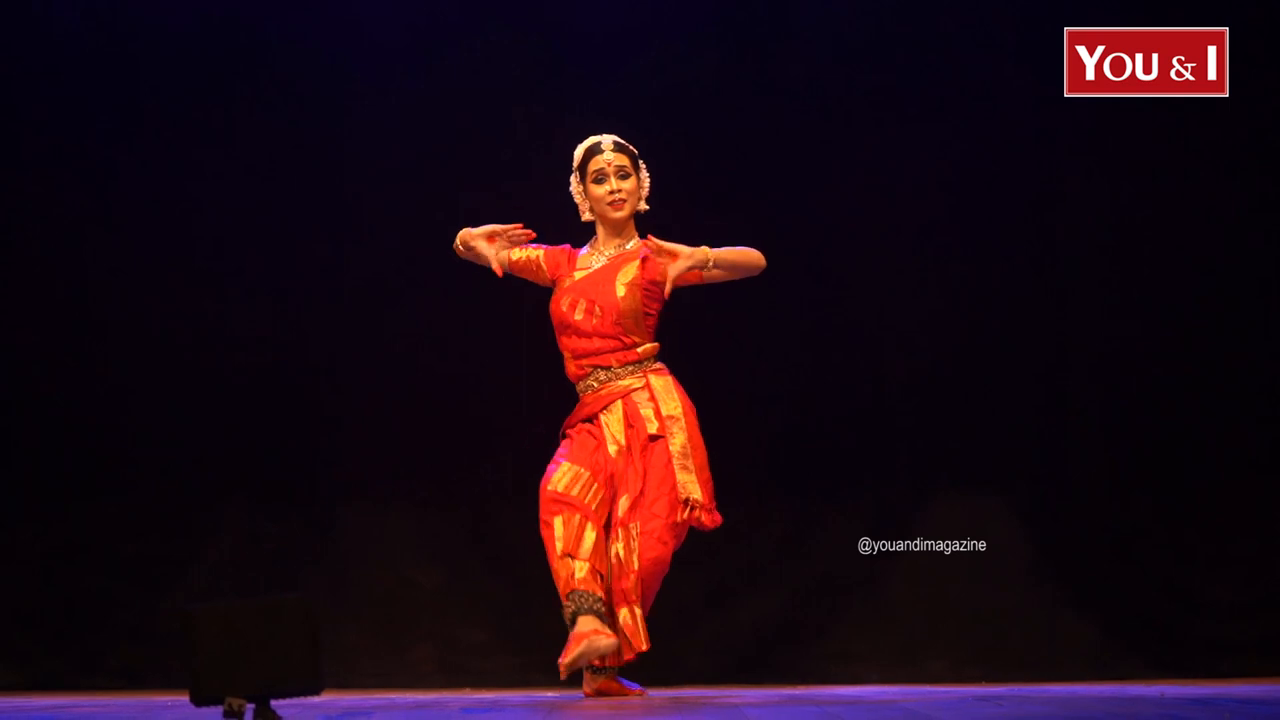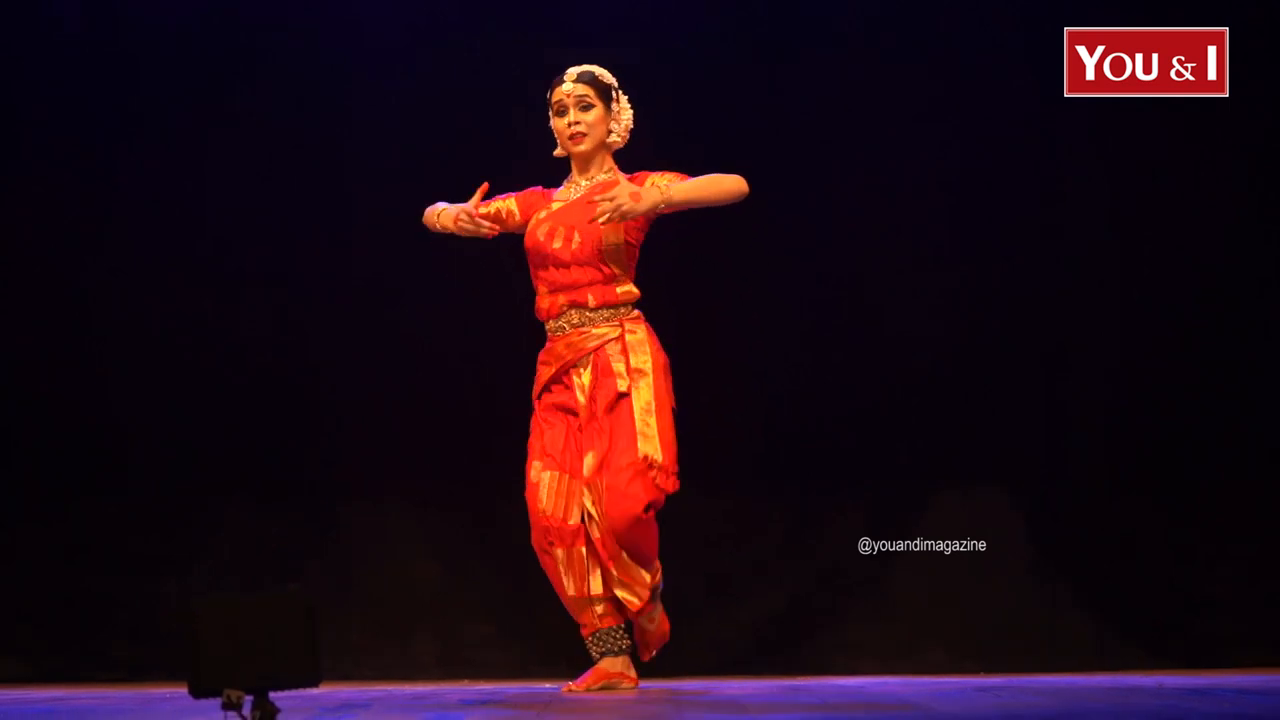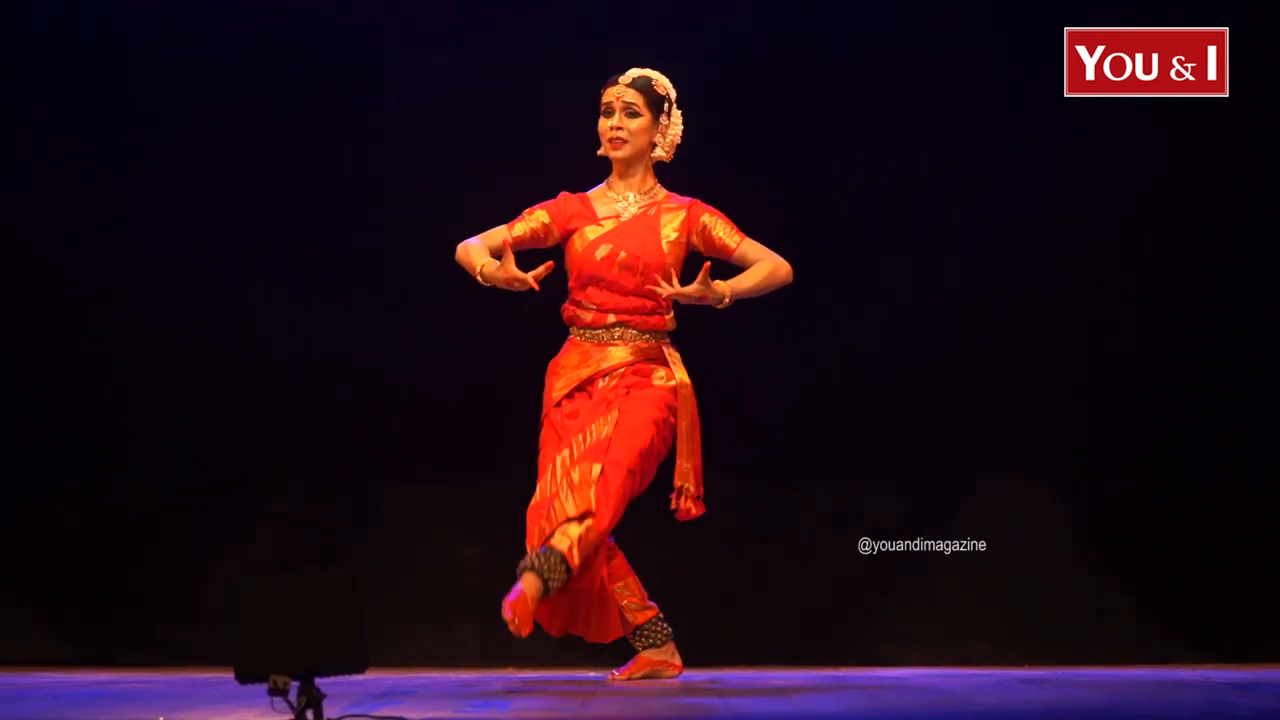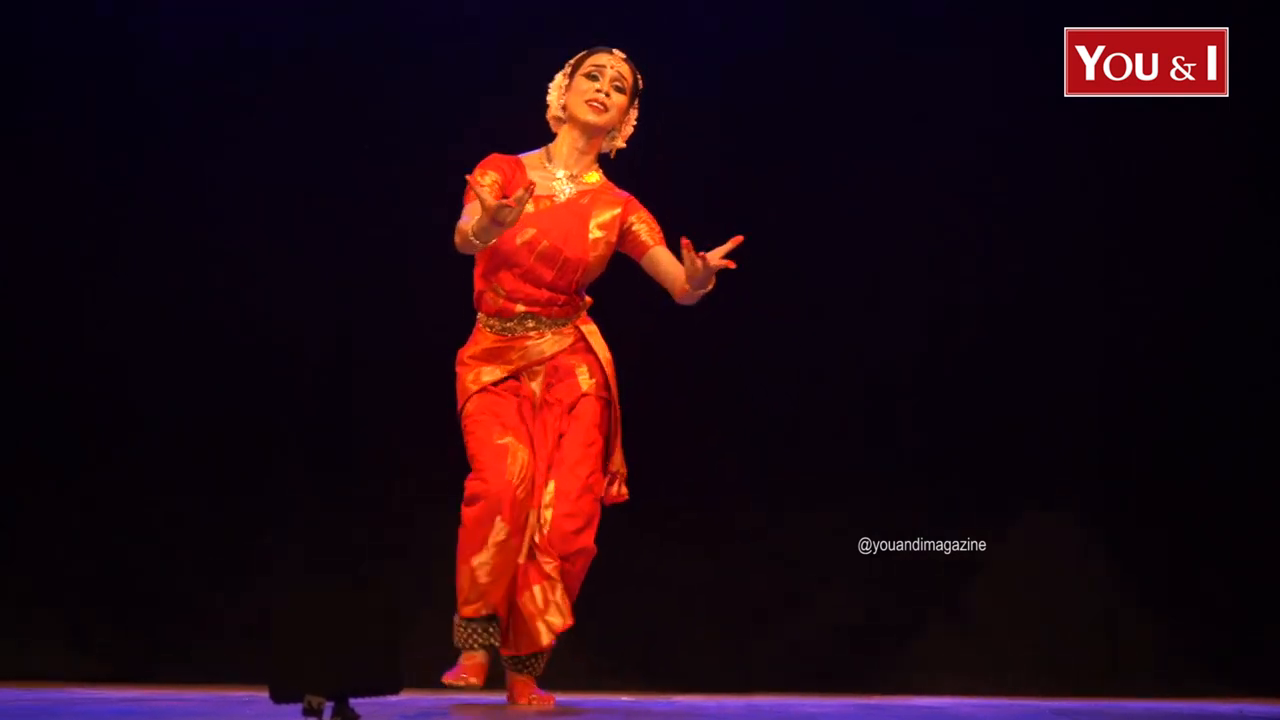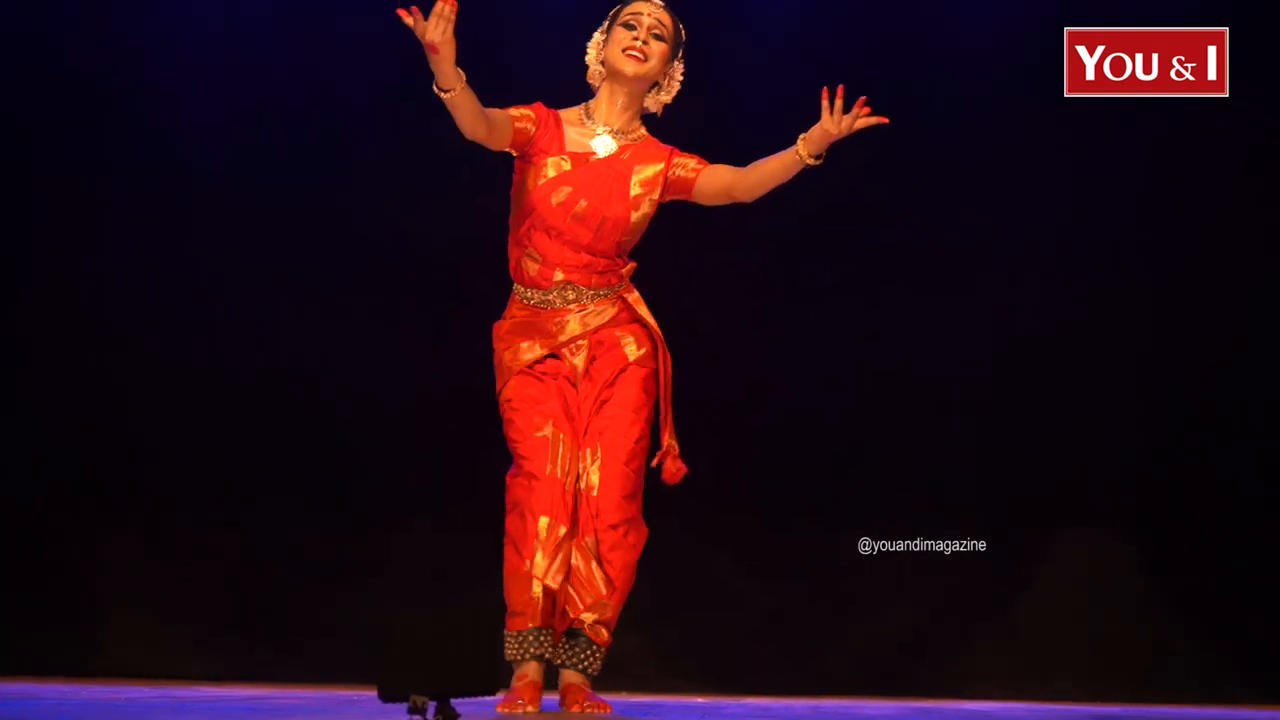
dt=1s
person 1, frame 1
left shoulder: (654, 261)
right shoulder: (561, 262)
left elbow: (754, 263)
right elbow: (465, 248)
left wrist: (701, 258)
right wrist: (474, 239)
left hip: (649, 409)
right hip: (593, 418)
left knee: (643, 543)
right knee: (564, 496)
left ankle: (603, 665)
right ankle: (589, 625)
person 1, frame 2
left shoulder: (635, 187)
right shoulder: (536, 203)
left elbow: (735, 186)
right elbow: (435, 213)
left wrist: (652, 202)
right wrist: (454, 218)
left hip: (621, 355)
right hip: (561, 368)
left knee: (621, 501)
right knee: (555, 512)
left ankle: (645, 603)
right ankle: (612, 655)
person 1, frame 3
left shoulder: (685, 214)
right shoulder: (570, 210)
left elbow: (779, 268)
right elbow: (468, 248)
left wrist: (716, 294)
right wrist: (493, 270)
left hip: (646, 376)
right hip: (577, 375)
left knee: (601, 457)
right knee: (583, 520)
left ankle: (539, 573)
right ankle: (656, 645)
person 1, frame 4
left shoulder: (618, 207)
right shoulder: (501, 171)
left elbow: (683, 287)
right elbow: (464, 237)
left wrist: (701, 274)
right wrist: (489, 227)
left hip: (570, 365)
right hip: (492, 361)
left knee: (563, 526)
right knee: (503, 484)
left ankle: (522, 663)
right ankle: (476, 642)
person 1, frame 5
left shoulder: (658, 163)
right shoulder: (539, 127)
left elbow: (741, 185)
right elbow: (480, 128)
left wrist: (814, 143)
right wrist: (445, 64)
left hip: (614, 338)
right hip: (532, 336)
left knee: (609, 502)
right knee: (543, 480)
left ankle: (577, 669)
right ankle: (528, 665)
